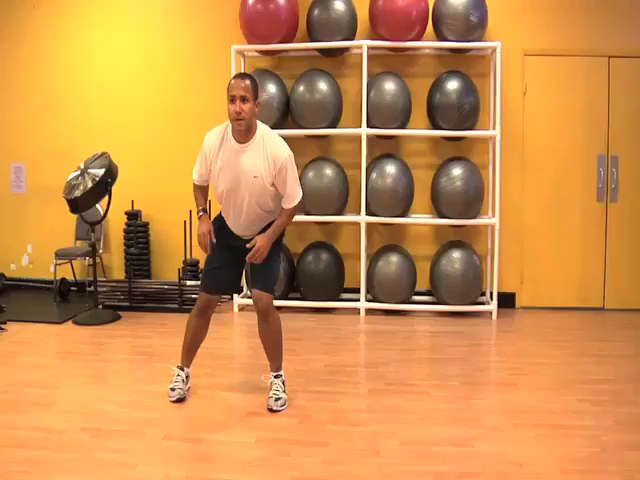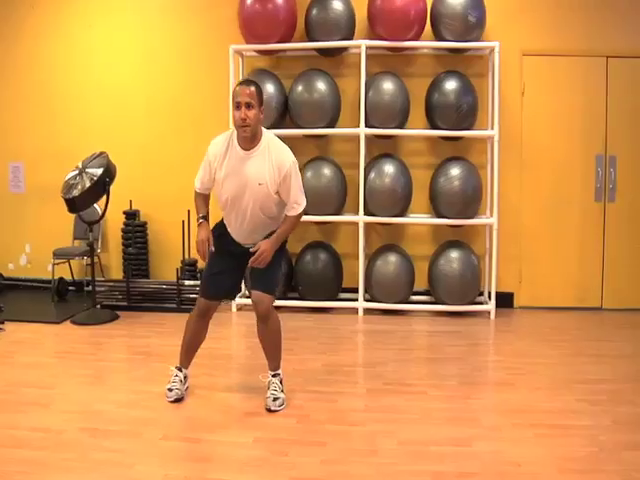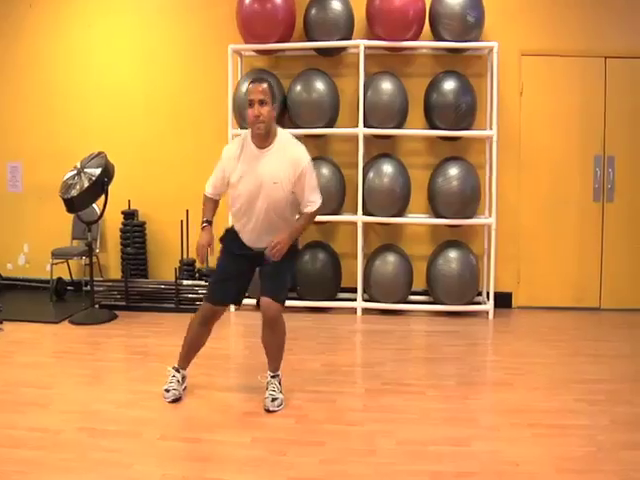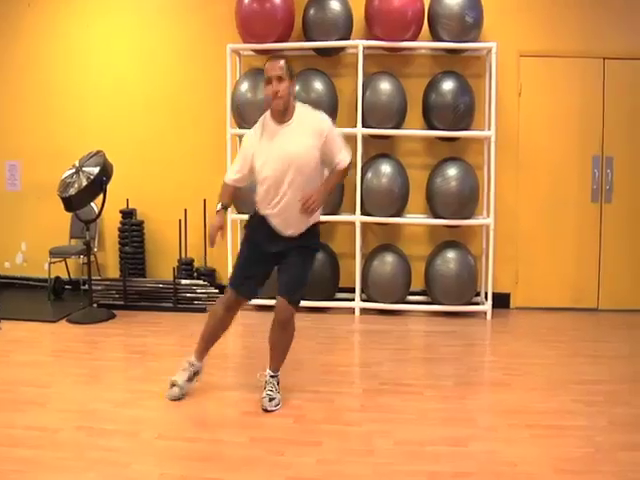
dt=0.1s
person 1, frame 1
left shoulder: (277, 150)
right shoulder: (213, 141)
left elbow: (292, 202)
right elbow: (200, 182)
left wrist: (270, 236)
right wrist: (202, 217)
left hip: (266, 233)
right hip: (227, 231)
left knee: (263, 303)
right knee: (205, 301)
left ankle: (277, 377)
right ankle: (183, 370)
person 1, frame 2
left shoulder: (281, 157)
right shoulder: (217, 148)
left elbow: (296, 209)
right elbow: (202, 189)
left wrist: (274, 242)
right wrist: (202, 224)
left hip: (268, 239)
right hip: (228, 237)
left knee: (263, 305)
right knee: (204, 306)
left ankle: (275, 377)
right ankle: (181, 371)
person 1, frame 3
left shoulder: (295, 154)
right shoulder: (233, 150)
left elbow: (312, 207)
right elbow: (212, 191)
left wrist: (290, 235)
right wrist: (207, 227)
left hip: (279, 247)
right hip: (240, 241)
left knee: (271, 311)
right knee: (209, 310)
left ankle: (273, 378)
right ankle: (178, 373)
person 1, frame 4
left shoulder: (317, 124)
right shoulder: (255, 135)
left elbow: (344, 162)
right elbow: (234, 179)
left wrist: (321, 190)
right wrist: (221, 211)
left hip: (302, 234)
right hip: (263, 227)
left knee: (284, 311)
right knee: (232, 300)
left ankle: (272, 377)
right ankle: (195, 363)
